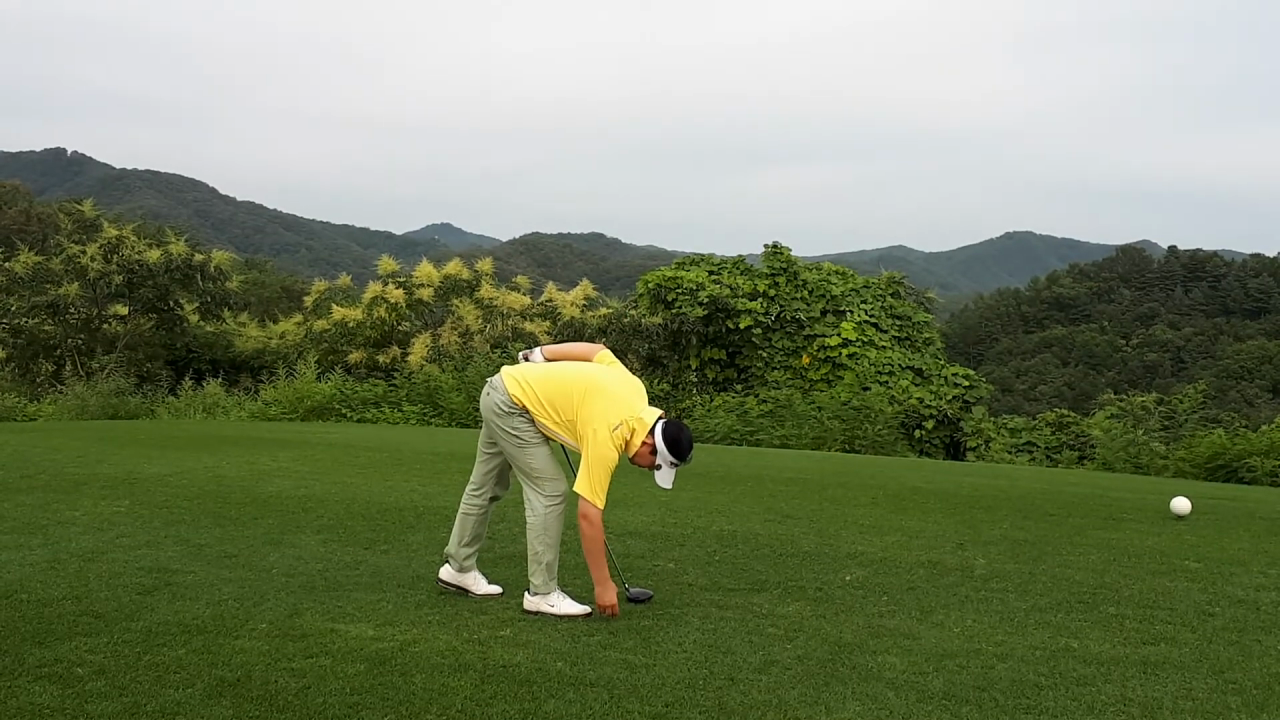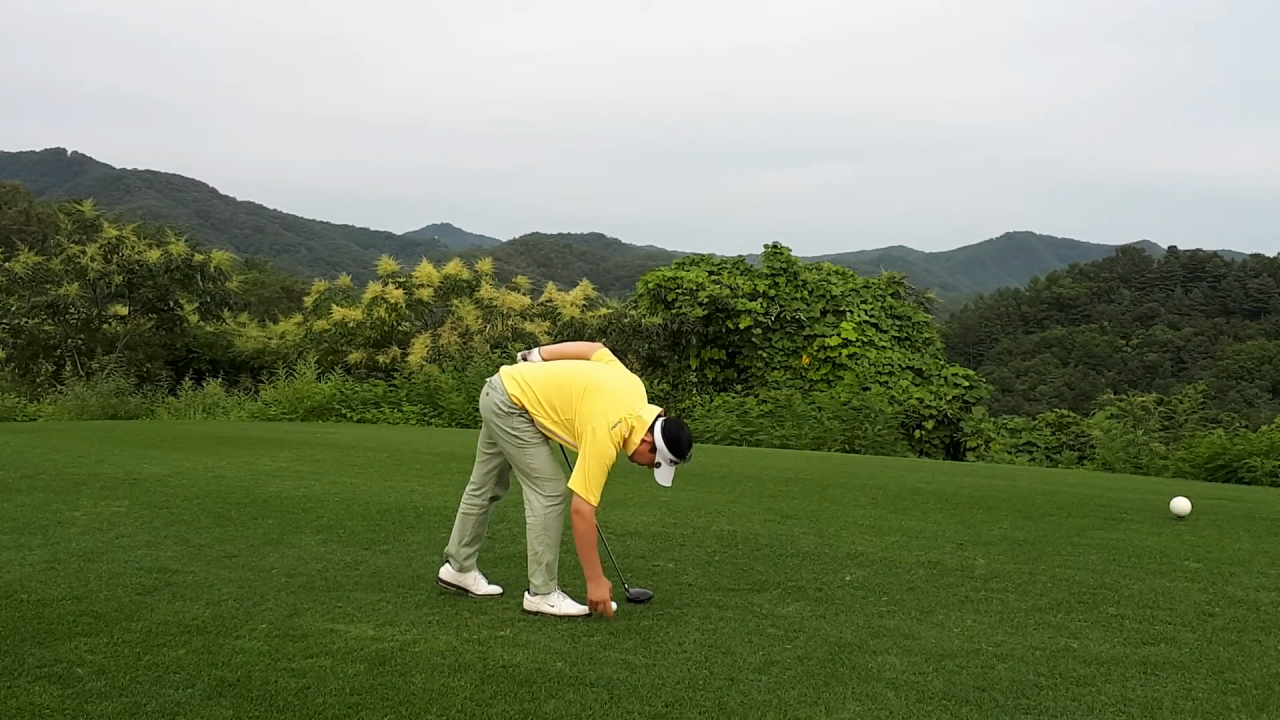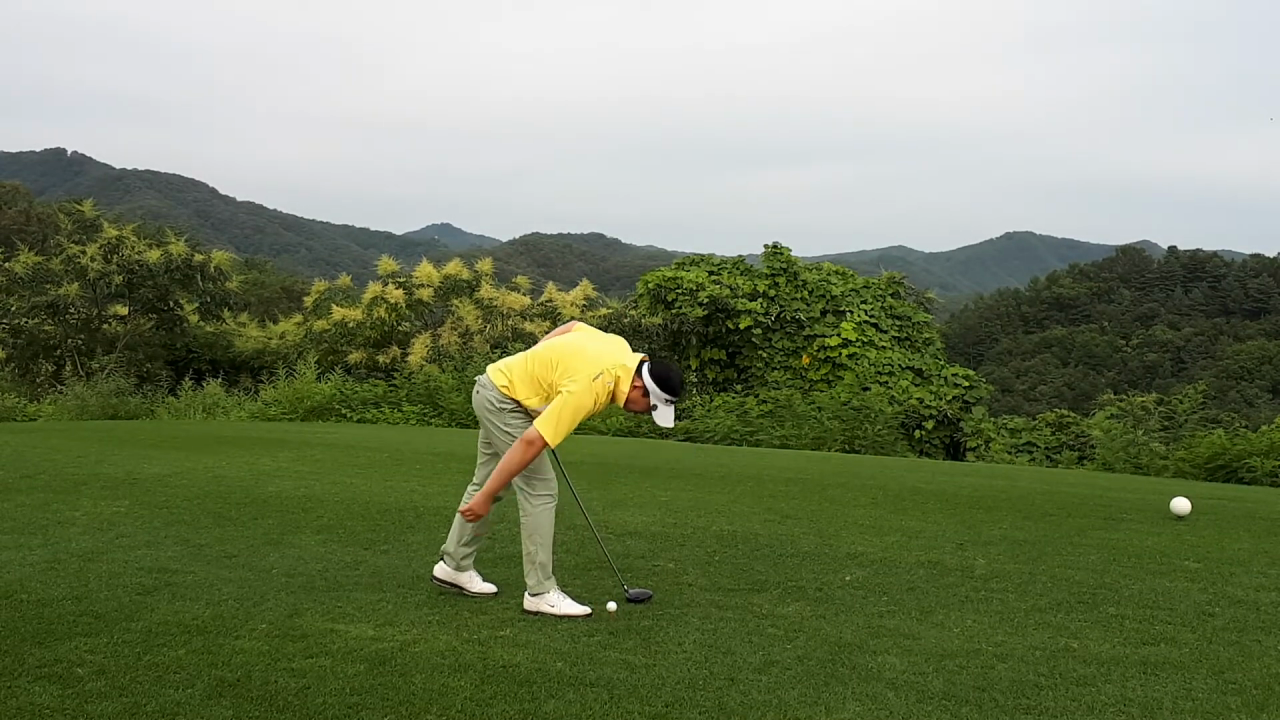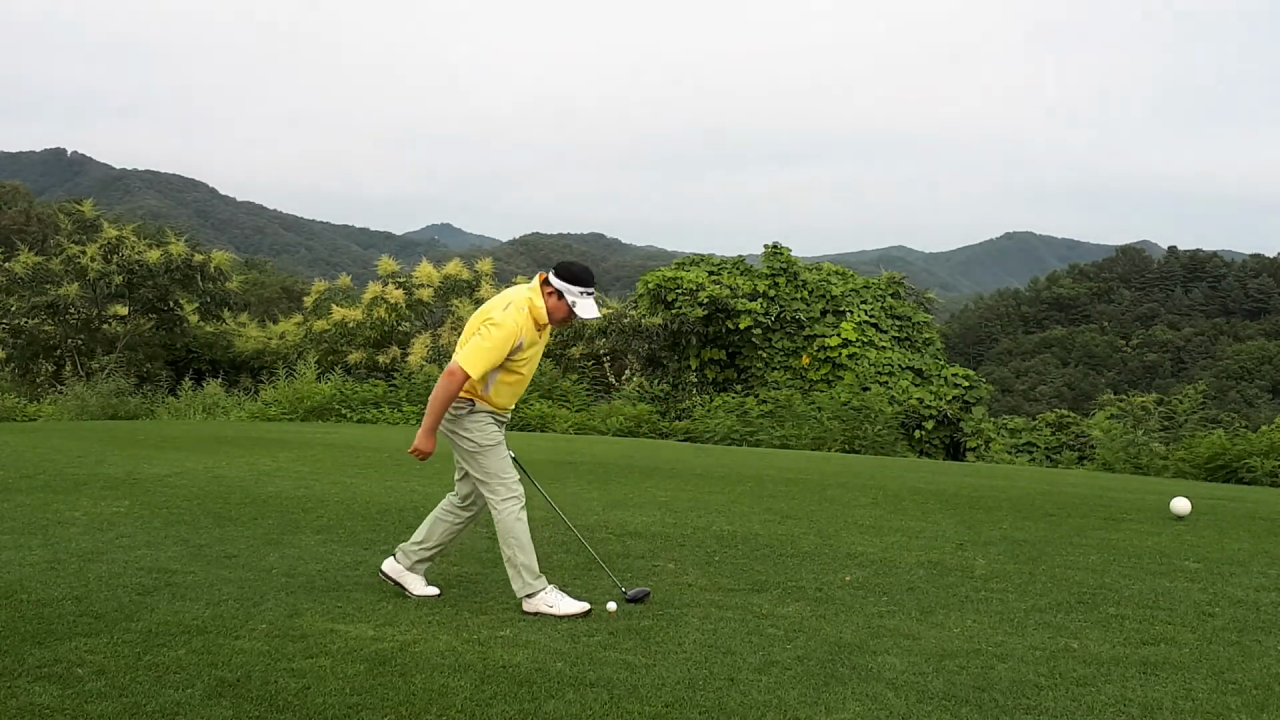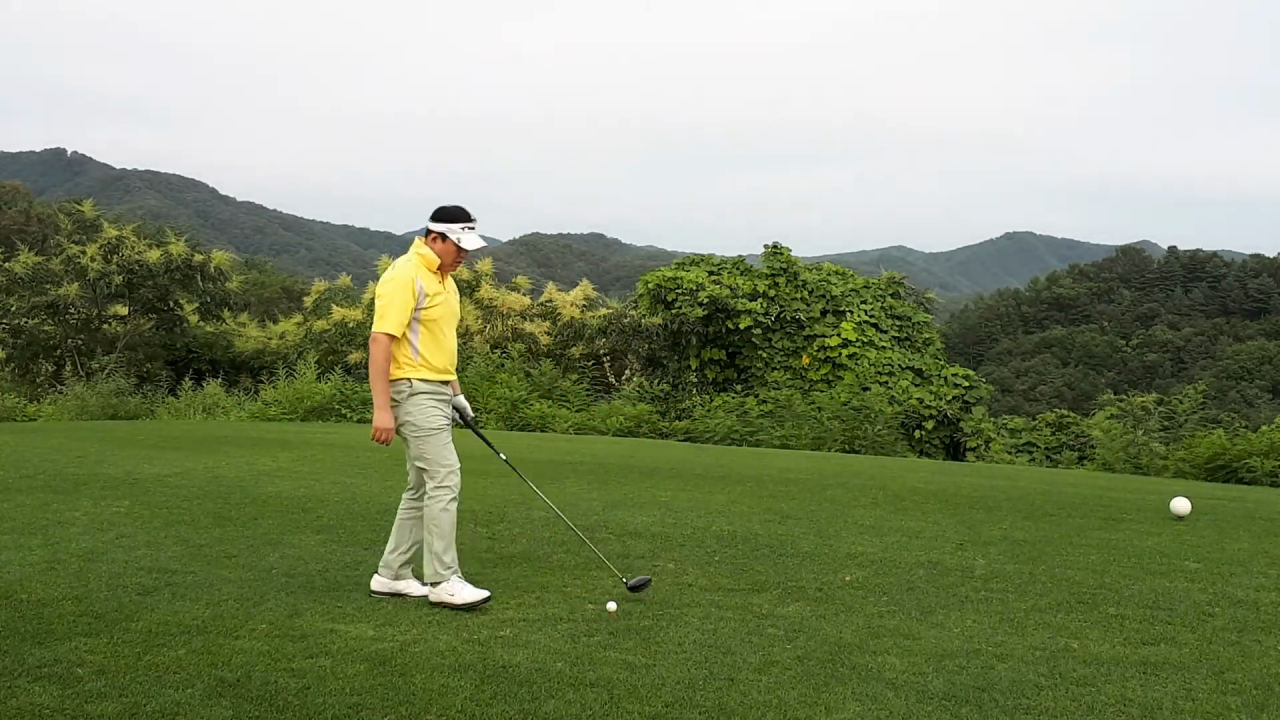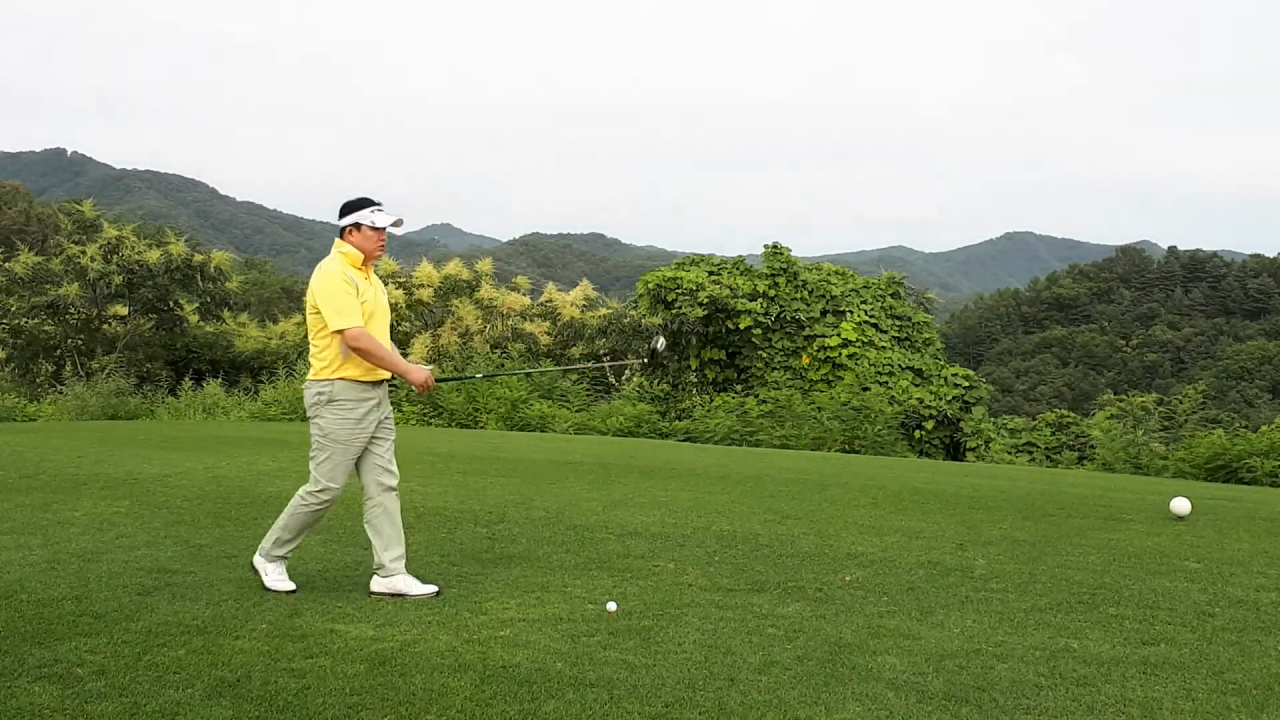
dt=0.4s
person 1, frame 1
left shoulder: (635, 392)
right shoulder: (607, 438)
left elbow: (599, 351)
right elbow: (588, 515)
left wrist: (539, 355)
right wrist: (603, 585)
left hip: (505, 388)
right hip: (511, 404)
left knee: (486, 486)
right knee: (550, 493)
left ankle: (459, 567)
right ankle: (542, 593)
person 1, frame 2
left shoulder: (634, 389)
right shoulder: (605, 435)
left elbow: (596, 349)
right elbow: (581, 511)
left wrist: (537, 356)
right wrist: (595, 581)
left hip: (503, 390)
right hip: (511, 404)
left knee: (486, 486)
right knee: (550, 493)
left ankle: (458, 567)
right ankle: (542, 593)
person 1, frame 3
left shoulder: (622, 352)
right shoulder: (590, 388)
left elbow: (573, 327)
right elbow: (530, 443)
right wrist: (487, 497)
left hip: (497, 389)
right hip: (503, 400)
left knee: (487, 484)
right knee: (540, 489)
left ankle: (454, 565)
right ankle: (540, 592)
person 1, frame 4
left shoulder: (539, 304)
right shoulder: (511, 321)
right elbow: (454, 374)
right wrist: (427, 432)
left hip: (483, 409)
right hip: (466, 408)
left knee: (469, 499)
right knee: (507, 496)
left ankle: (405, 563)
right ankle: (535, 592)
person 1, frame 5
left shoulder: (443, 277)
right shoulder: (405, 276)
right elbow: (380, 343)
left wrist: (455, 391)
right wrist: (381, 408)
left hip: (435, 393)
right hip: (412, 394)
left knee: (424, 488)
right knee: (444, 480)
left ankle: (392, 574)
right ankle: (443, 580)
person 1, frame 6
left shoulder: (366, 275)
right shoulder: (333, 274)
right elbow: (354, 338)
left wrist: (406, 370)
right wrist: (406, 369)
left hip: (373, 394)
right hip: (338, 395)
left knee: (383, 485)
right knee: (326, 487)
left ankle: (391, 573)
right ankle: (271, 555)
